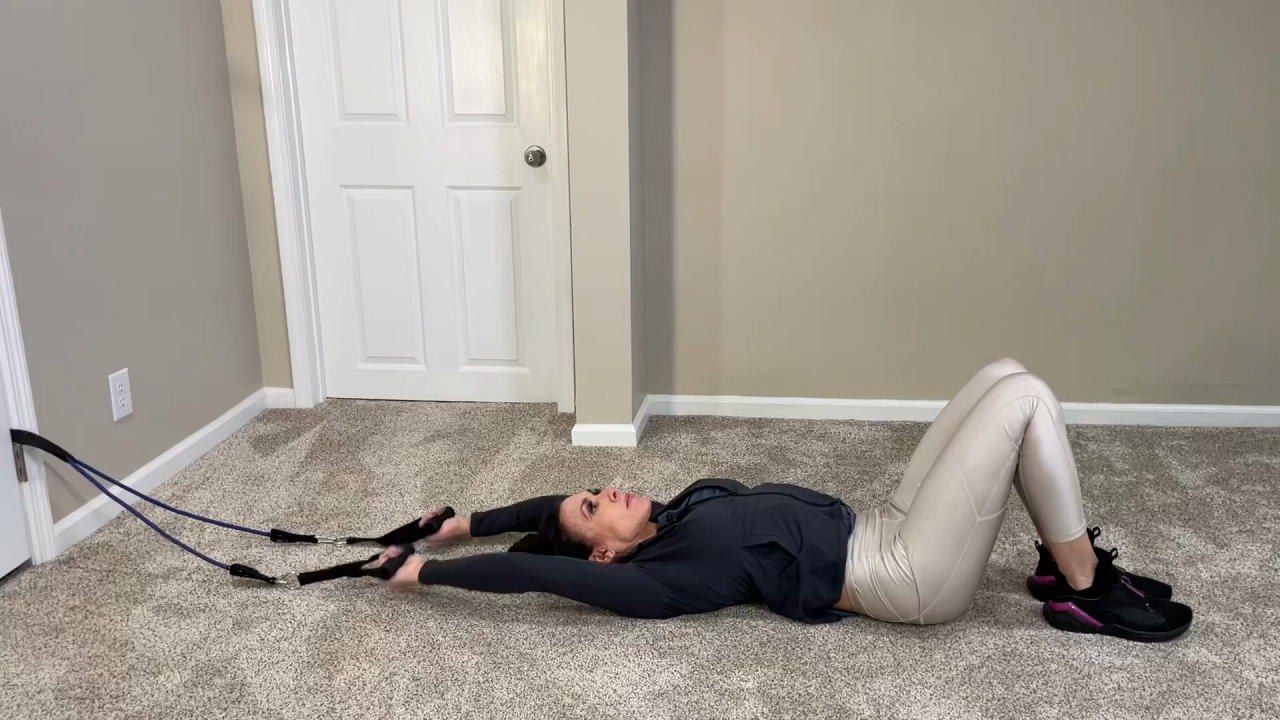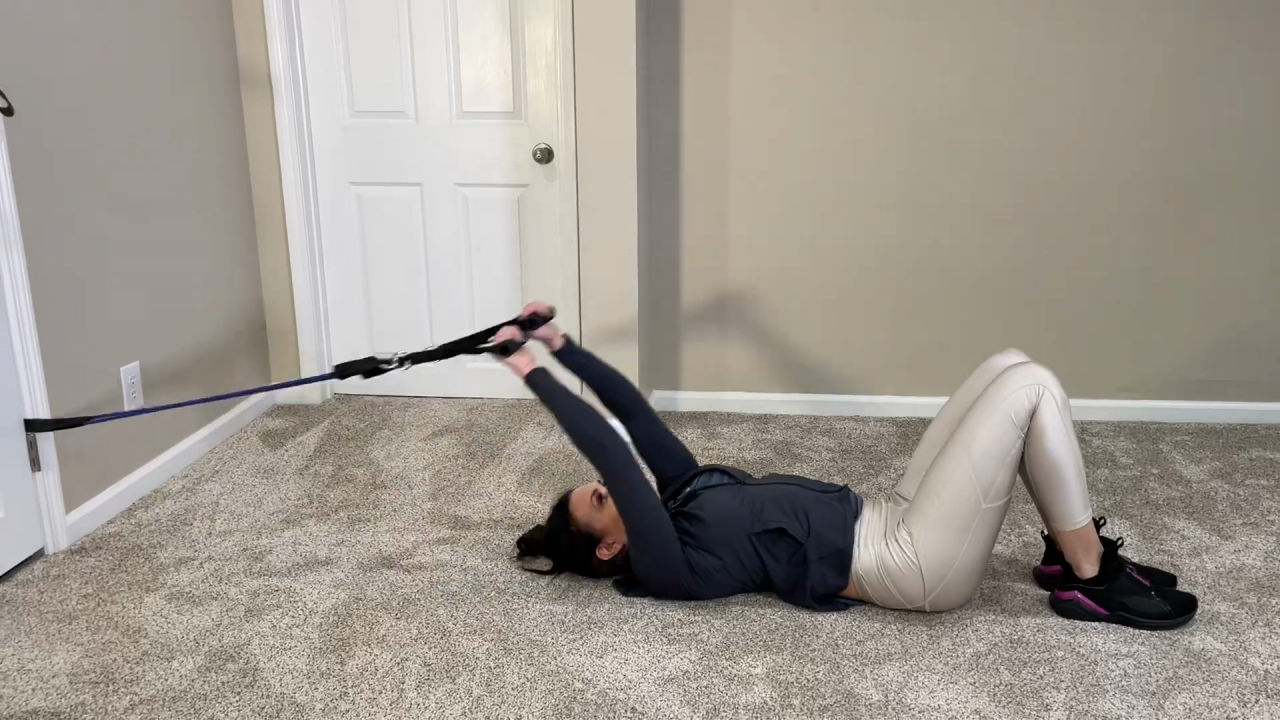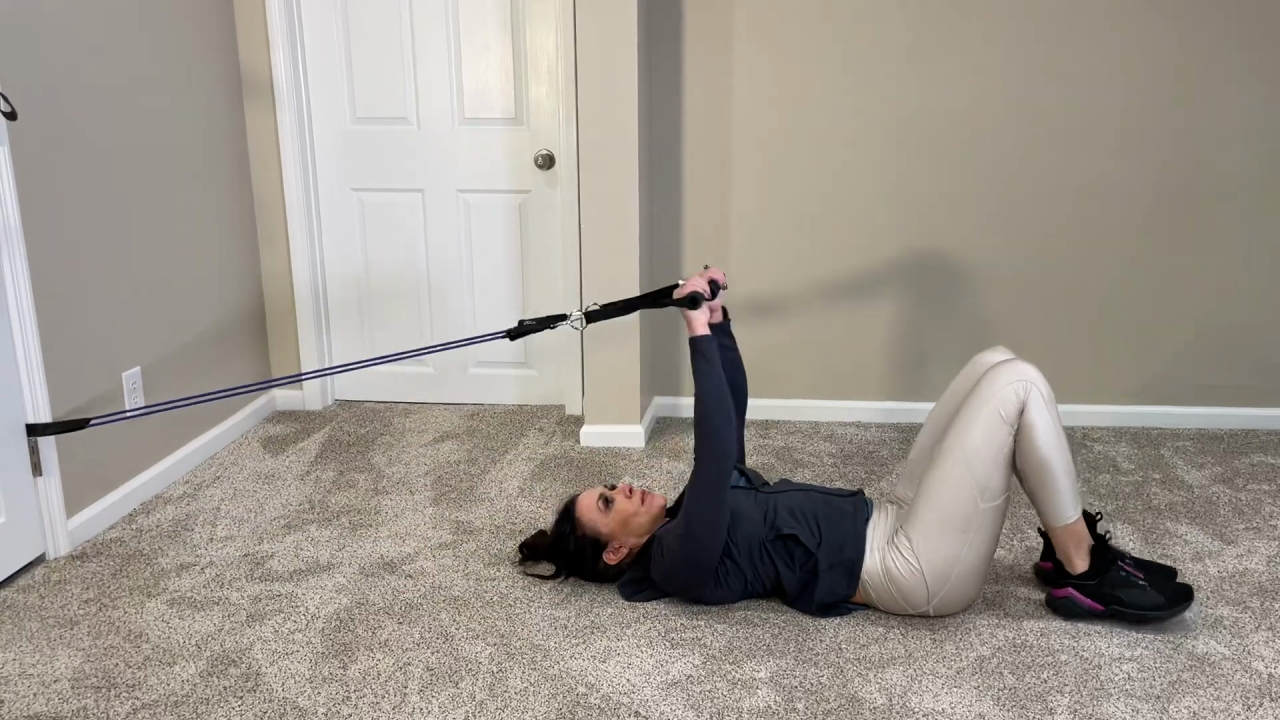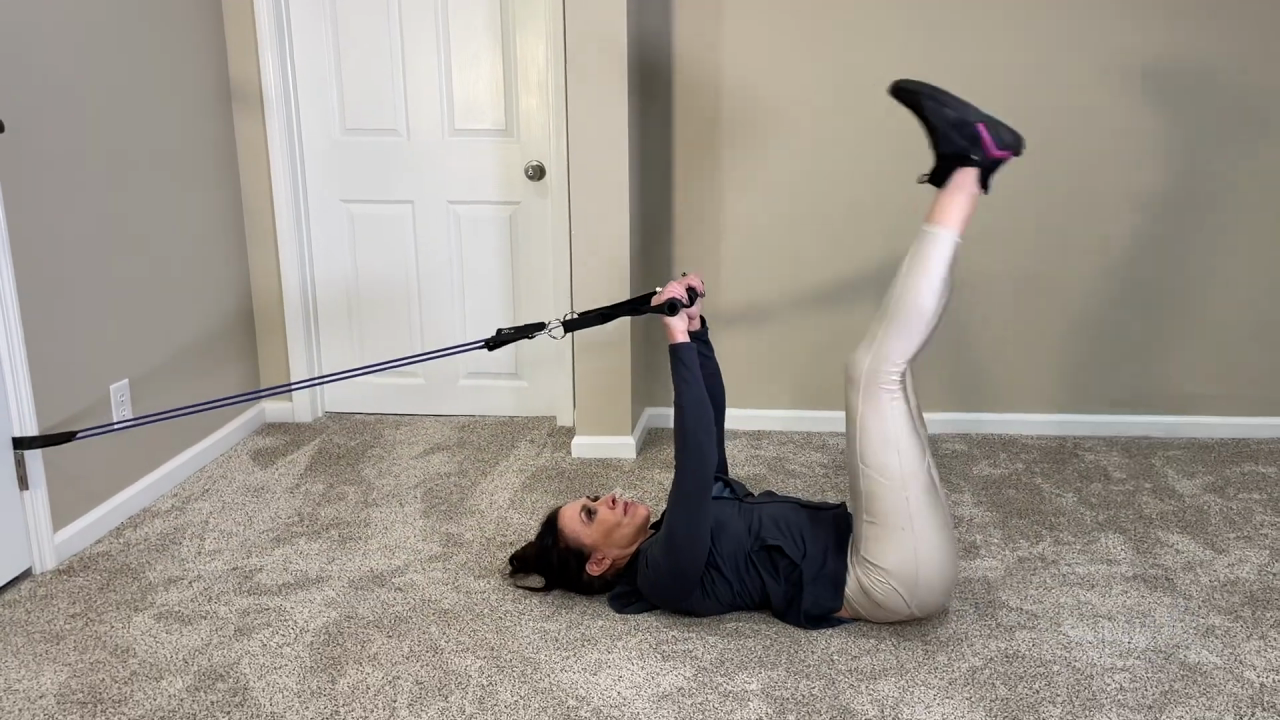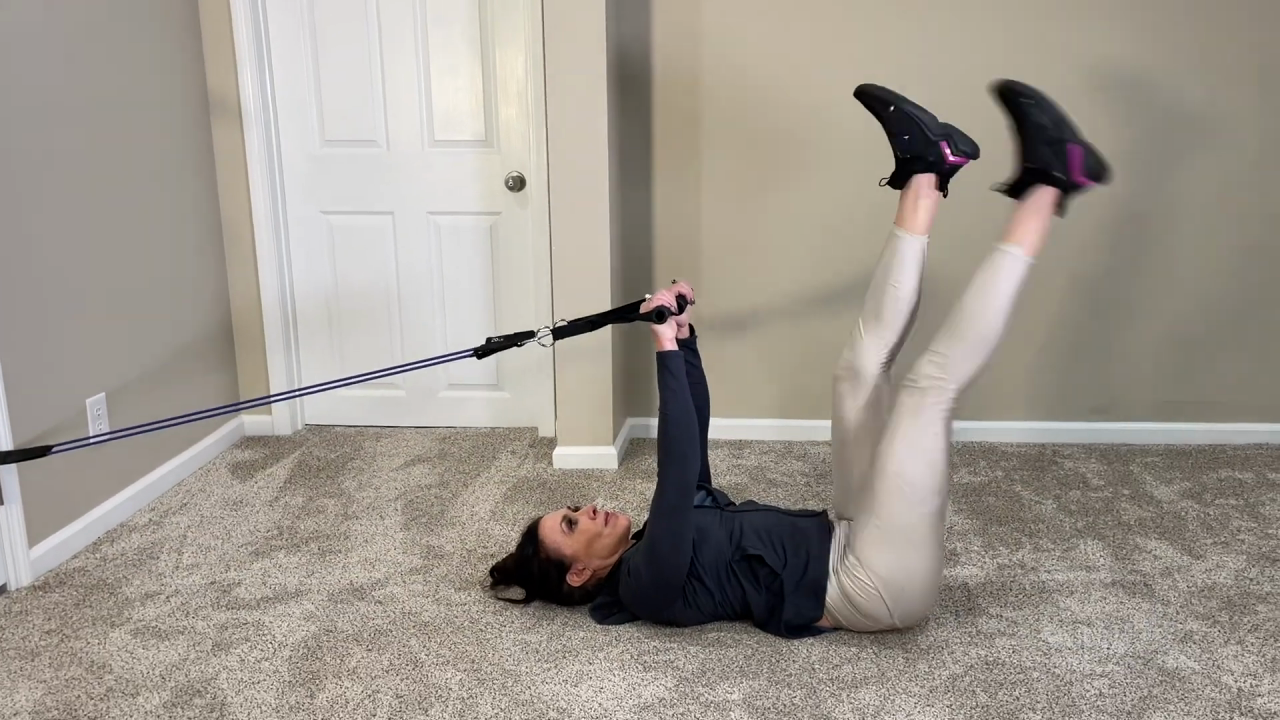
dt=0.7s
person 1, frame 1
left shoulder: (670, 520)
right shoulder: (656, 575)
left elbow: (552, 500)
right elbow: (540, 571)
left wrist: (466, 523)
right wrist: (427, 570)
left hip: (880, 529)
right hip: (910, 579)
left knee: (1005, 377)
right knee: (1023, 401)
left ankle: (1067, 561)
right ankle: (1085, 591)
person 1, frame 2
left shoulder: (682, 497)
right shoulder: (668, 565)
left elbow: (635, 418)
right elbow: (612, 455)
left wrist: (563, 347)
right wrist: (535, 375)
left hip: (886, 521)
right hip: (911, 566)
left knee: (1012, 367)
right knee: (1029, 388)
left ankle: (1072, 552)
right ankle: (1093, 580)
person 1, frame 3
left shoulder: (686, 519)
right shoulder: (681, 562)
left elbow: (730, 413)
right elbow: (716, 455)
left wrist: (715, 322)
right wrist: (698, 339)
left hip: (891, 523)
right hip: (916, 571)
left knee: (997, 367)
right knee: (1016, 386)
left ankle: (1070, 548)
right ankle: (1084, 570)
person 1, frame 4
left shoulder: (677, 534)
right shoulder: (668, 574)
left elbow: (703, 457)
right elbow: (695, 461)
left wrist: (695, 331)
right wrist: (679, 346)
left hip: (858, 542)
right hip: (900, 581)
left knee: (888, 361)
right knee: (877, 366)
left ankle: (964, 172)
right ankle: (965, 165)
person 1, frame 5
left shoulder: (666, 547)
right shoulder: (653, 583)
left elbow: (687, 456)
right elbow: (677, 472)
left wrist: (679, 337)
right wrist: (668, 355)
left hip: (847, 543)
right hip: (876, 589)
left knee: (860, 364)
right knee: (930, 381)
left ankle: (922, 179)
right ankle: (1044, 189)
